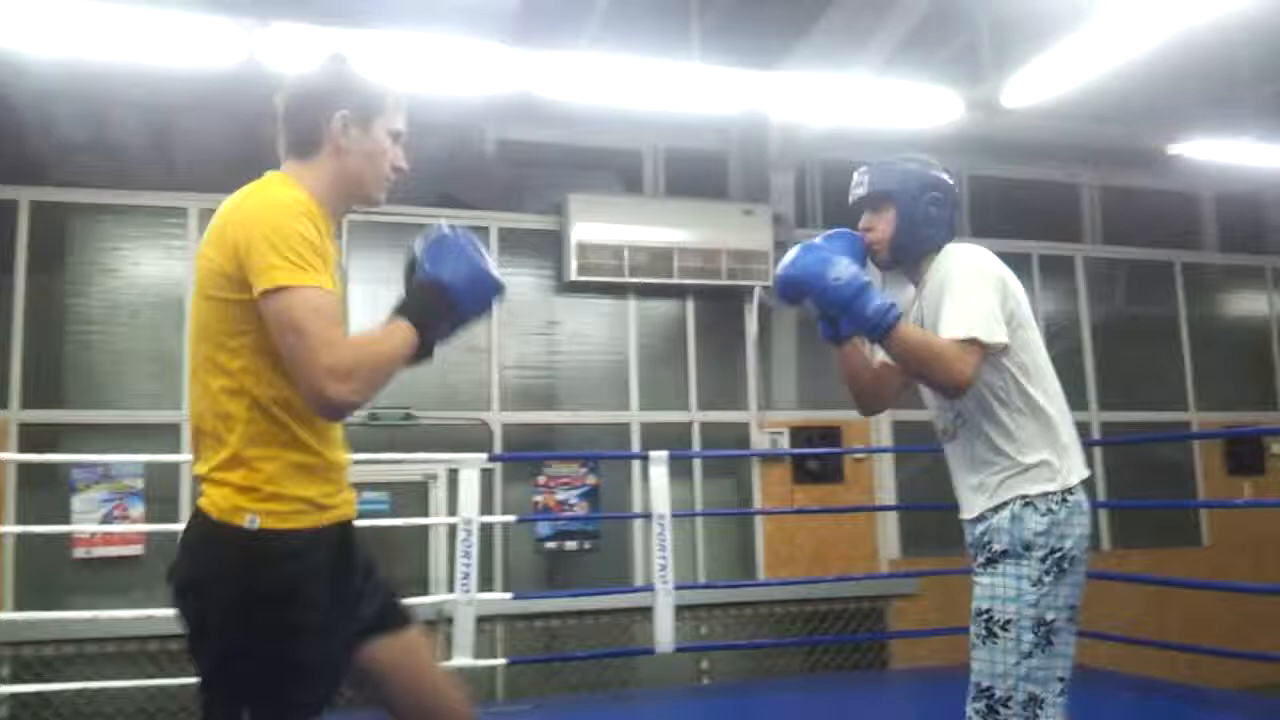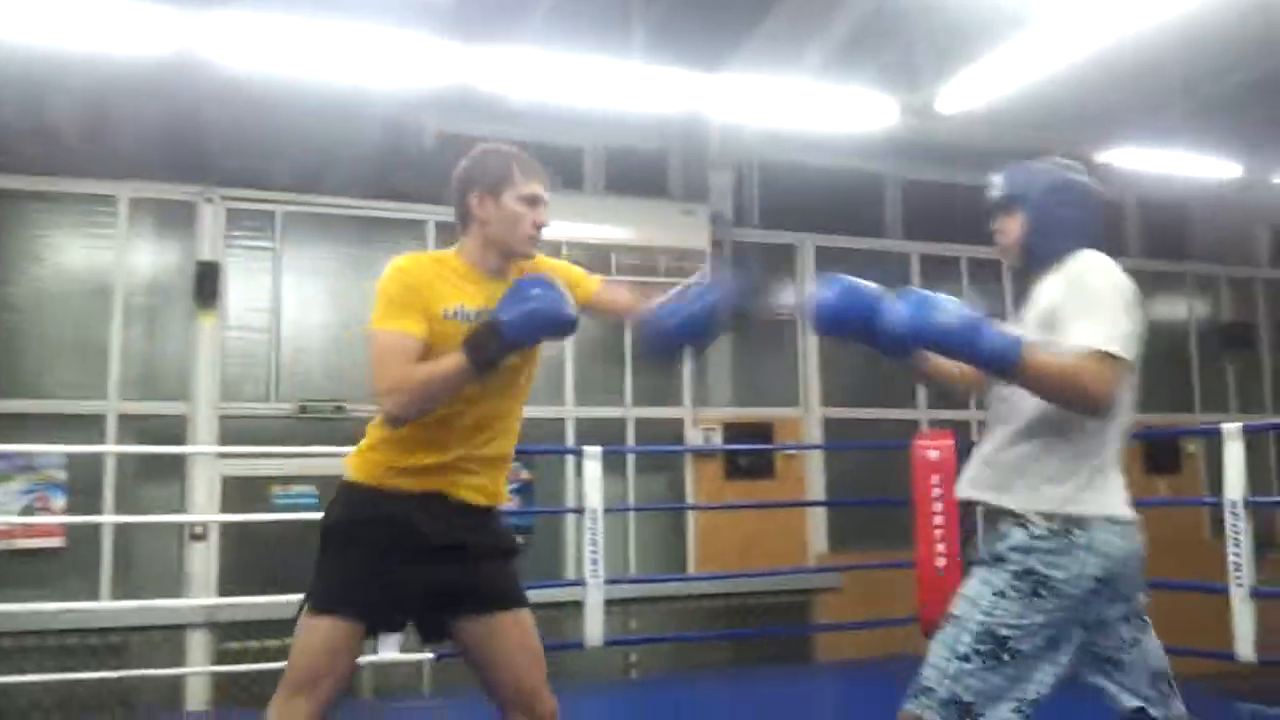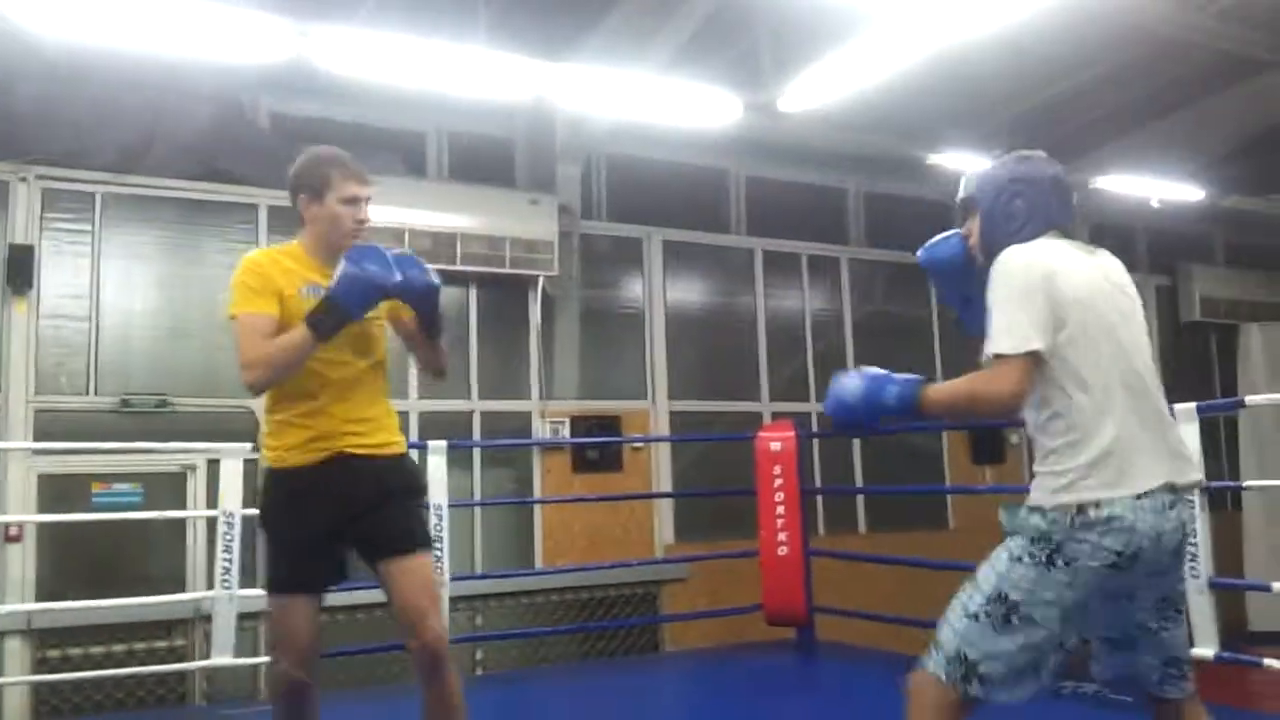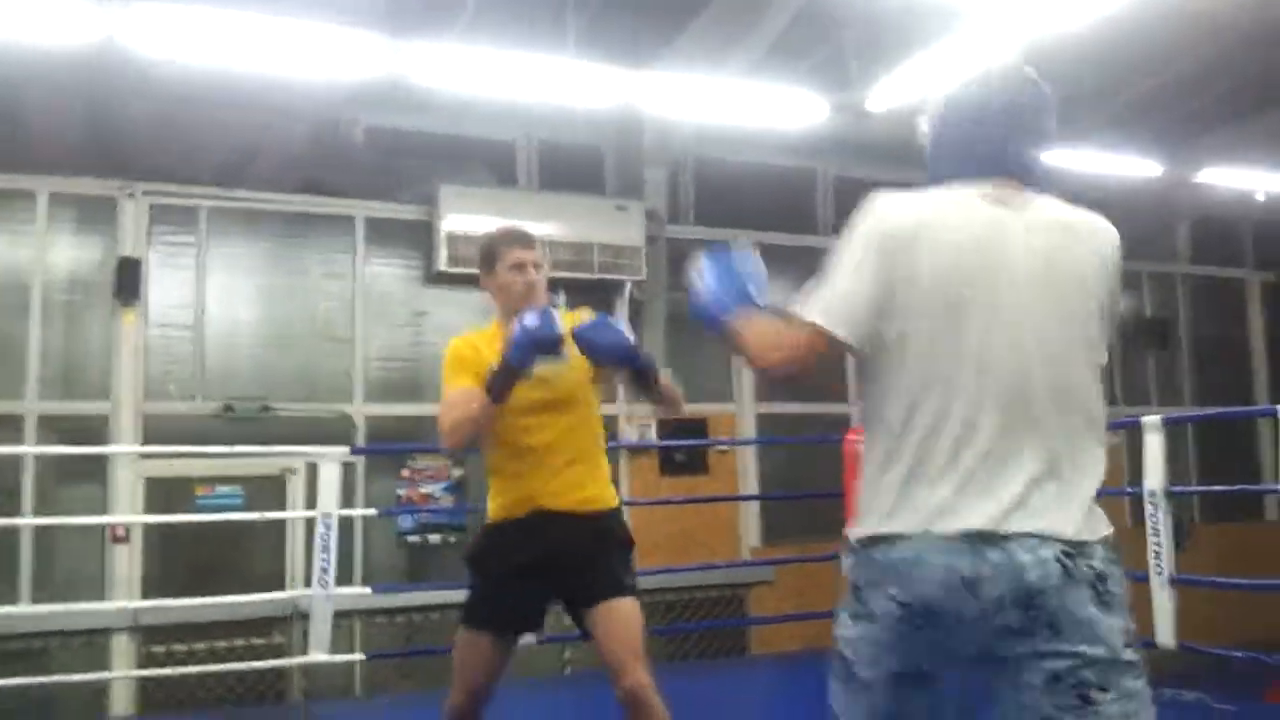
dt=0.7s
person 1, frame 1
left shoulder: (965, 265)
right shoulder: (930, 295)
left elbow: (956, 373)
right elbow: (873, 396)
left wrist: (860, 301)
right wrist: (838, 320)
left hip: (1033, 509)
right hip: (1009, 513)
person 1, frame 2
left shoulder: (1092, 273)
right shoulder: (1051, 296)
left elbow: (1093, 389)
right elbow: (965, 376)
left wrist: (984, 340)
right wrist: (891, 325)
left hip: (1053, 538)
right hip: (1097, 537)
person 1, frame 3
left shoulder: (1022, 264)
right shoulder: (1109, 268)
left elbow: (1006, 388)
left wrist: (896, 394)
right wrist: (973, 301)
left hip: (1083, 517)
right hip: (1162, 508)
person 1, frame 4
left shoulder: (894, 221)
right shoulder: (1095, 241)
left elbow: (787, 358)
left wrist: (728, 306)
left hip: (907, 553)
right hip: (1056, 557)
person 2, frame 1
left shoulder: (301, 224)
right shoulder: (274, 214)
right elbow: (335, 385)
left wrist: (419, 322)
right wrist: (425, 312)
left hip: (316, 535)
right hip: (266, 545)
person 2, frame 2
left shoulder: (546, 280)
right shoulder: (414, 276)
left elbow: (643, 310)
right elbow: (396, 401)
left wrist: (692, 304)
right wrist: (493, 341)
left hip: (471, 518)
right hip: (380, 505)
person 2, frame 3
left shoulder: (378, 271)
right shoulder: (263, 269)
left elbow: (435, 364)
right elbow: (255, 373)
left wrist: (427, 311)
right wrist: (330, 311)
left hip: (381, 464)
right hip: (300, 472)
left knee: (431, 637)
right knee: (294, 662)
person 2, frame 4
left shoulder: (583, 329)
right shoulder: (467, 349)
left elbow: (672, 403)
right elbow: (453, 438)
left wrist: (637, 363)
right wrist: (507, 373)
left hip: (589, 521)
right hip: (513, 529)
